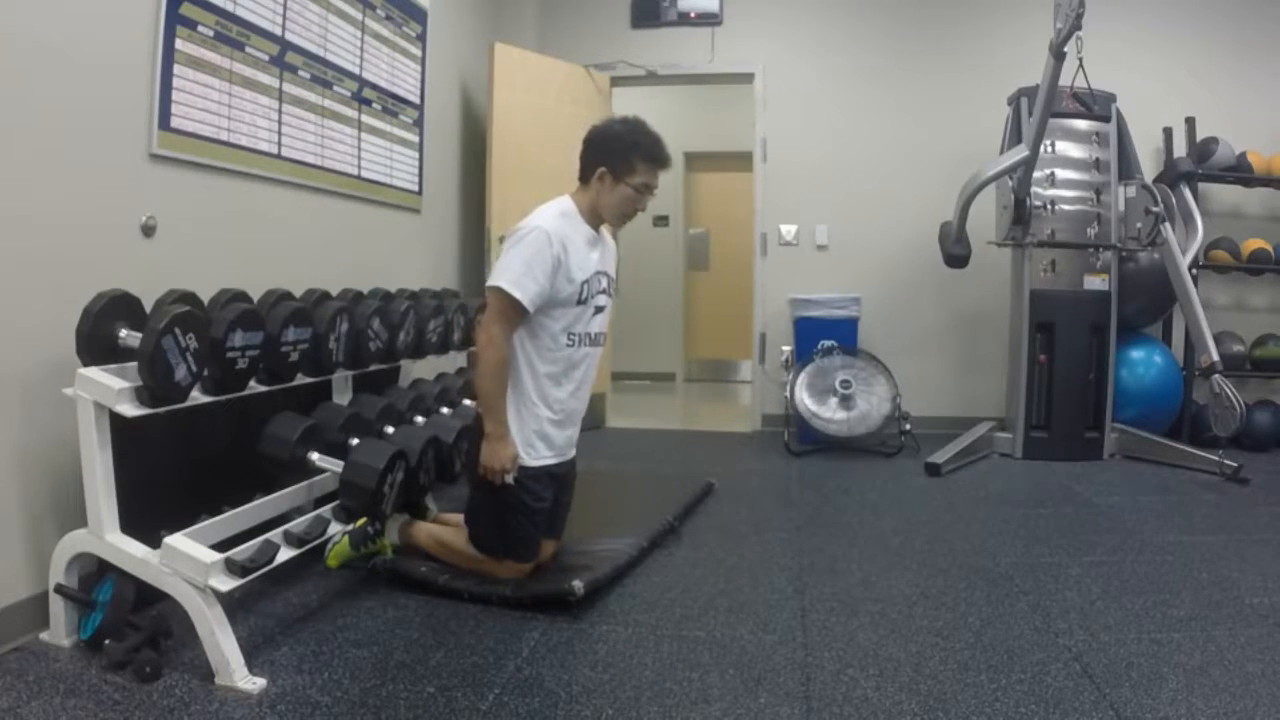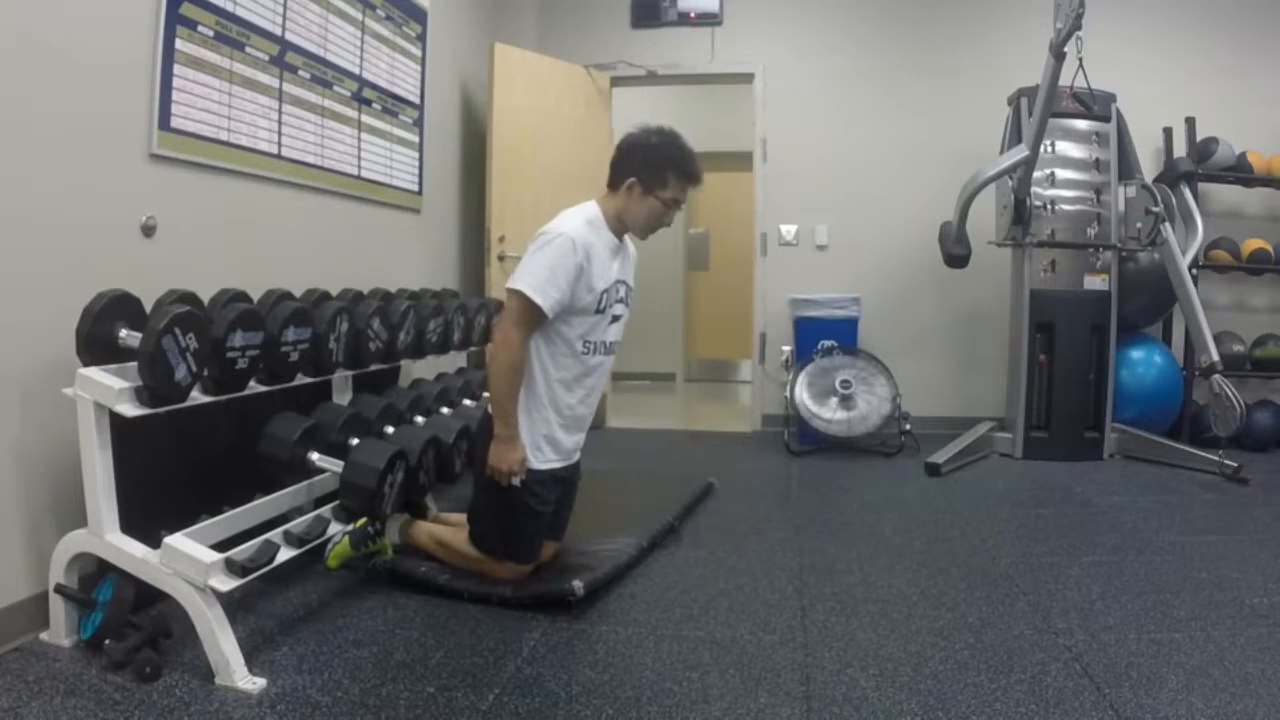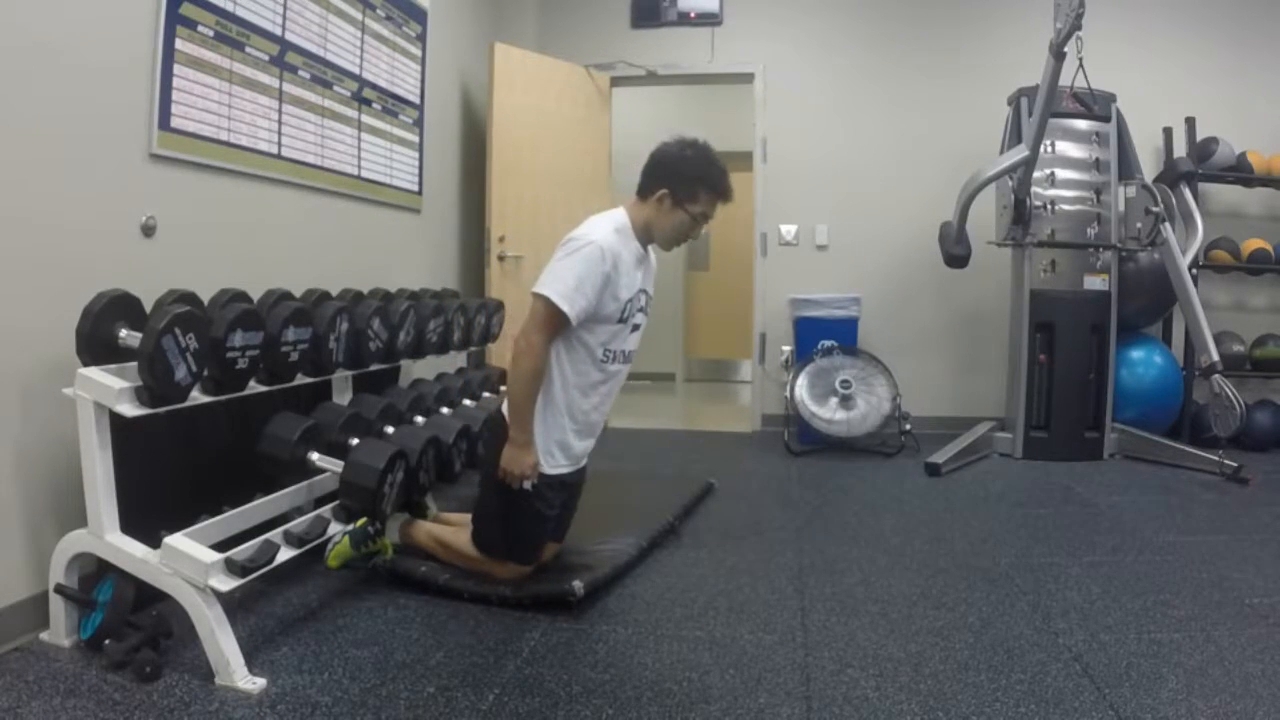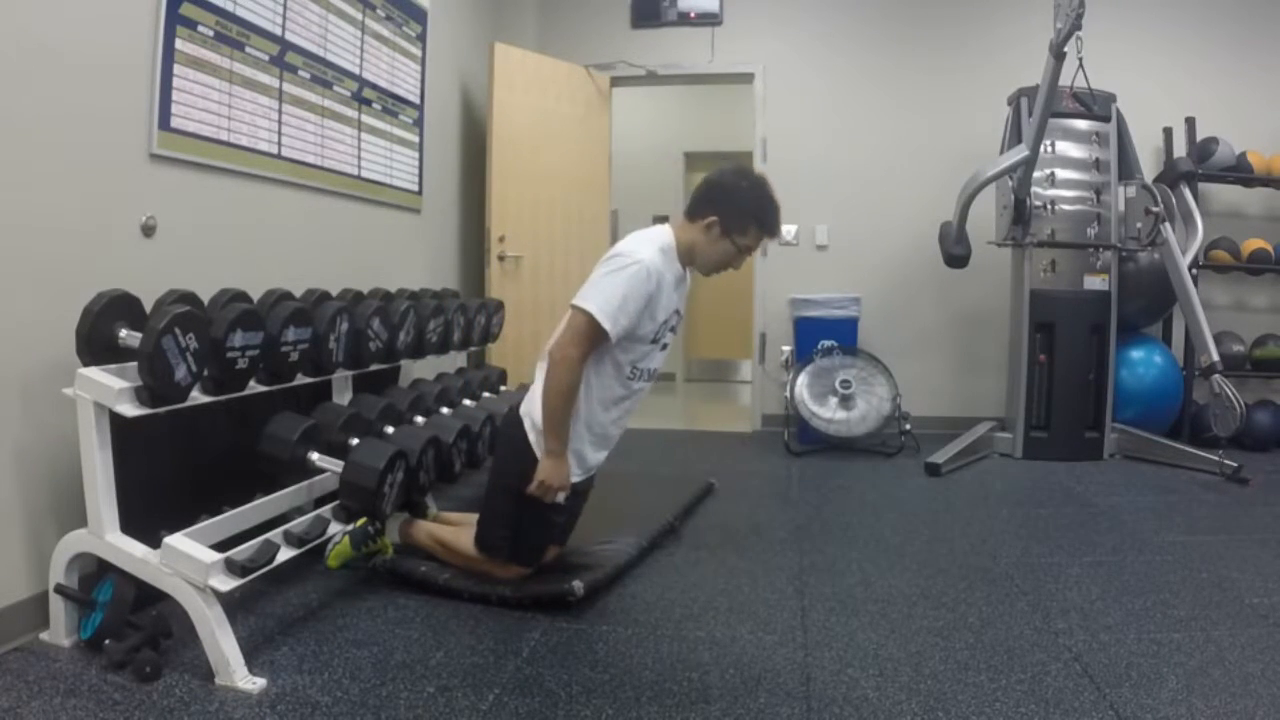
dt=0.5s
person 1, frame 1
left shoulder: (603, 242)
right shoulder: (544, 234)
right elbow: (493, 335)
right wrist: (496, 434)
left hip: (559, 440)
right hip: (519, 442)
left knee: (540, 551)
right knee: (510, 564)
left ankle: (421, 517)
right ankle: (395, 531)
person 1, frame 2
left shoulder: (624, 248)
right shoulder: (569, 240)
right elbow: (509, 337)
right wrist: (505, 436)
left hip: (564, 442)
right hip: (525, 443)
left knee: (542, 552)
right knee: (510, 564)
left ankle: (422, 516)
right ankle: (394, 529)
person 1, frame 3
left shoulder: (643, 255)
right shoulder: (597, 246)
right elbow: (531, 343)
right wrist: (520, 441)
left hip: (570, 446)
right hip: (535, 445)
left knee: (540, 552)
right knee: (508, 565)
left ankle: (424, 515)
right ankle: (396, 529)
person 1, frame 4
left shoulder: (675, 268)
right shoulder: (642, 264)
right elbow: (567, 354)
right wrist: (553, 455)
left hip: (581, 452)
right hip: (543, 446)
left knee: (541, 553)
right knee: (508, 566)
left ankle: (424, 517)
right ankle: (394, 530)
